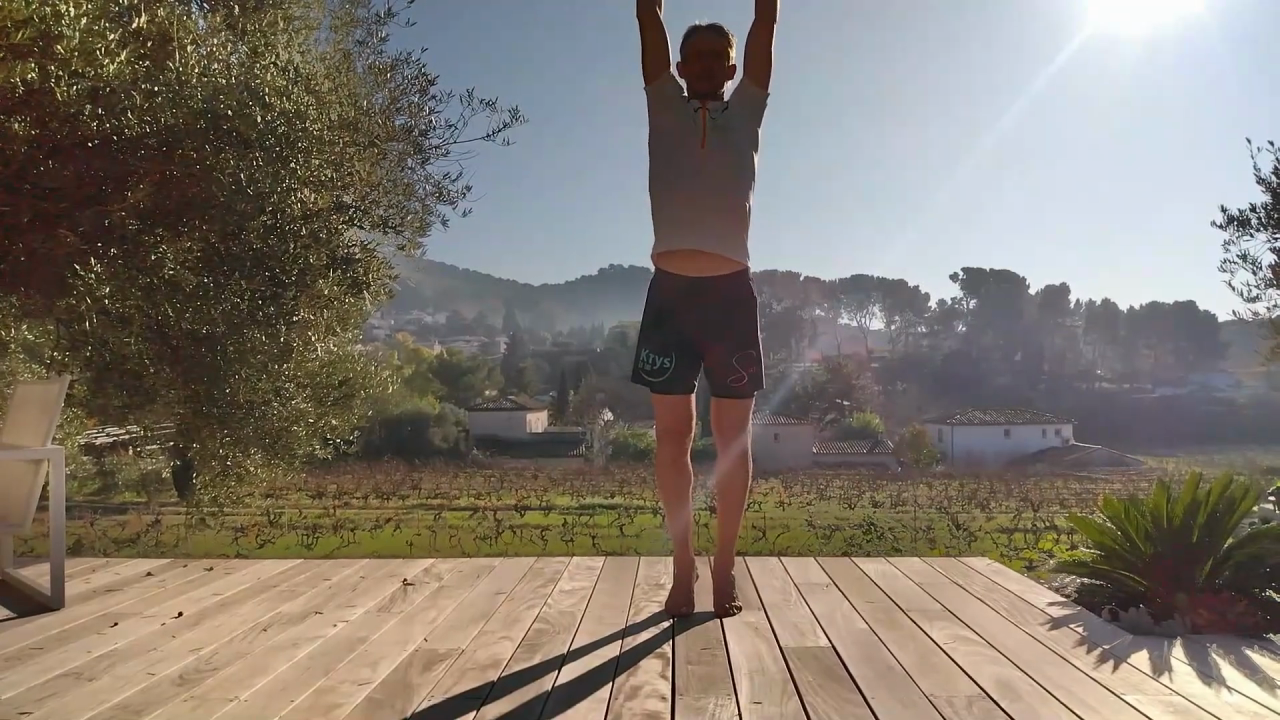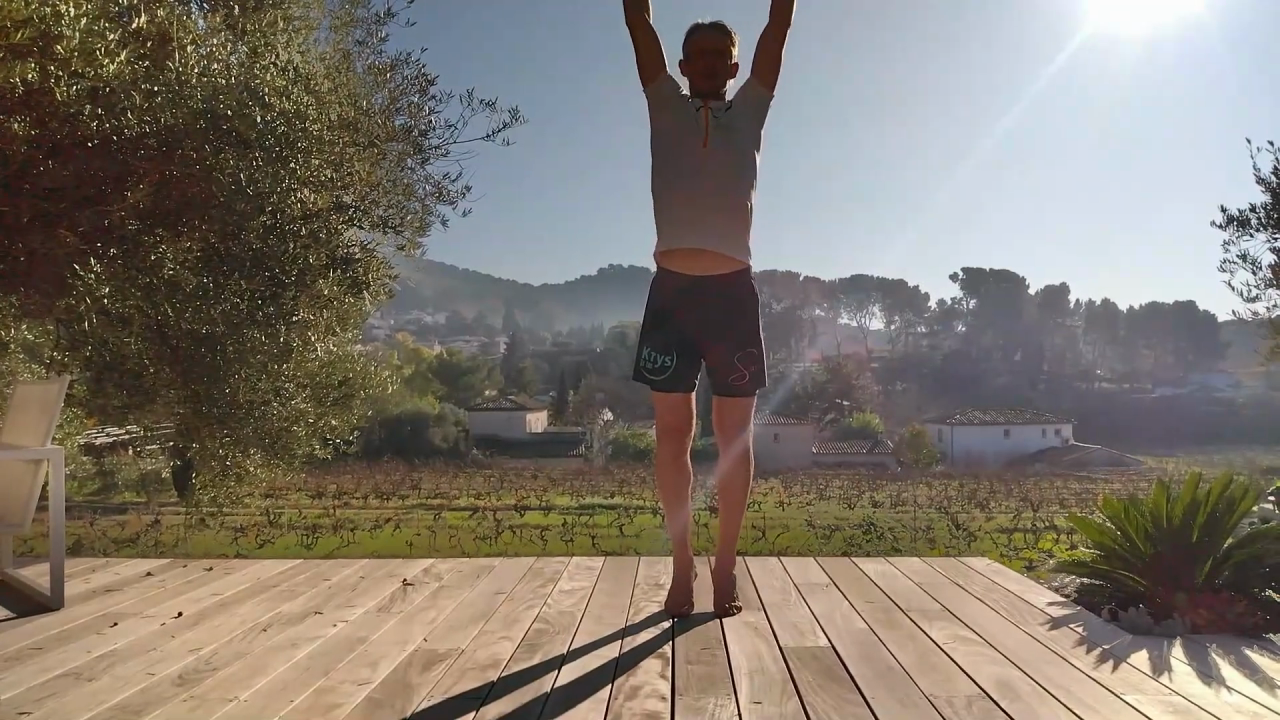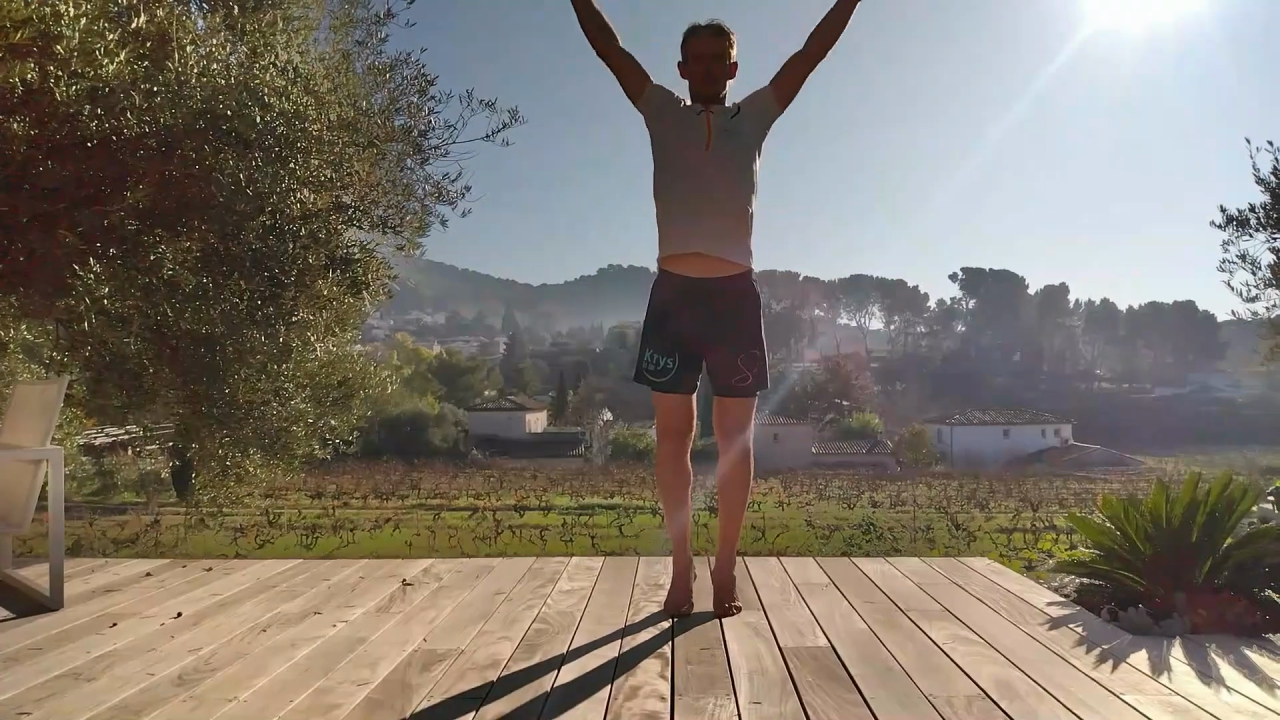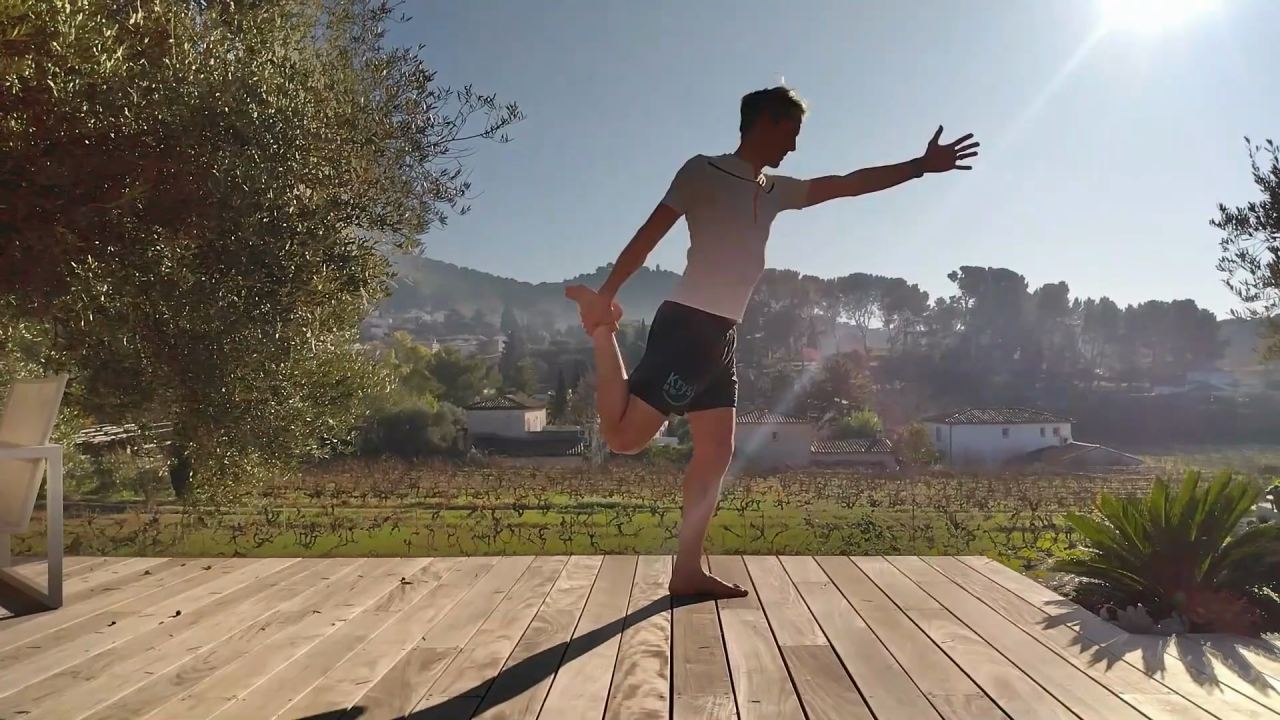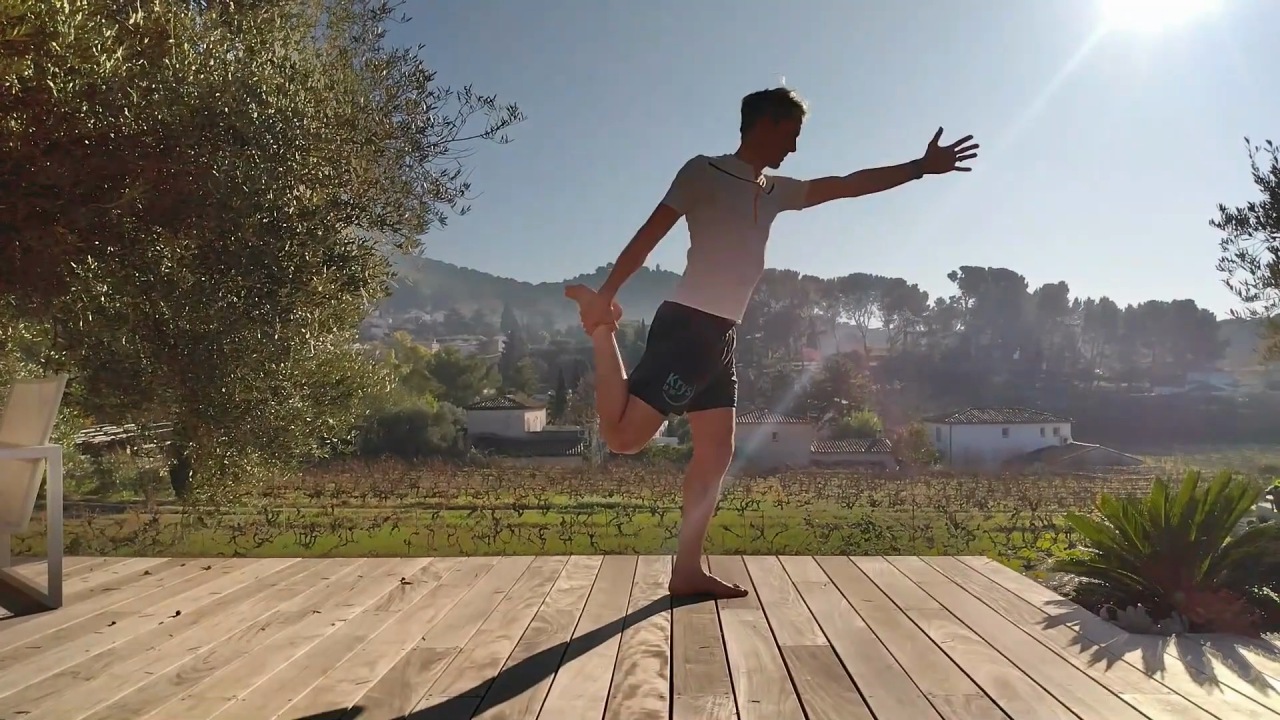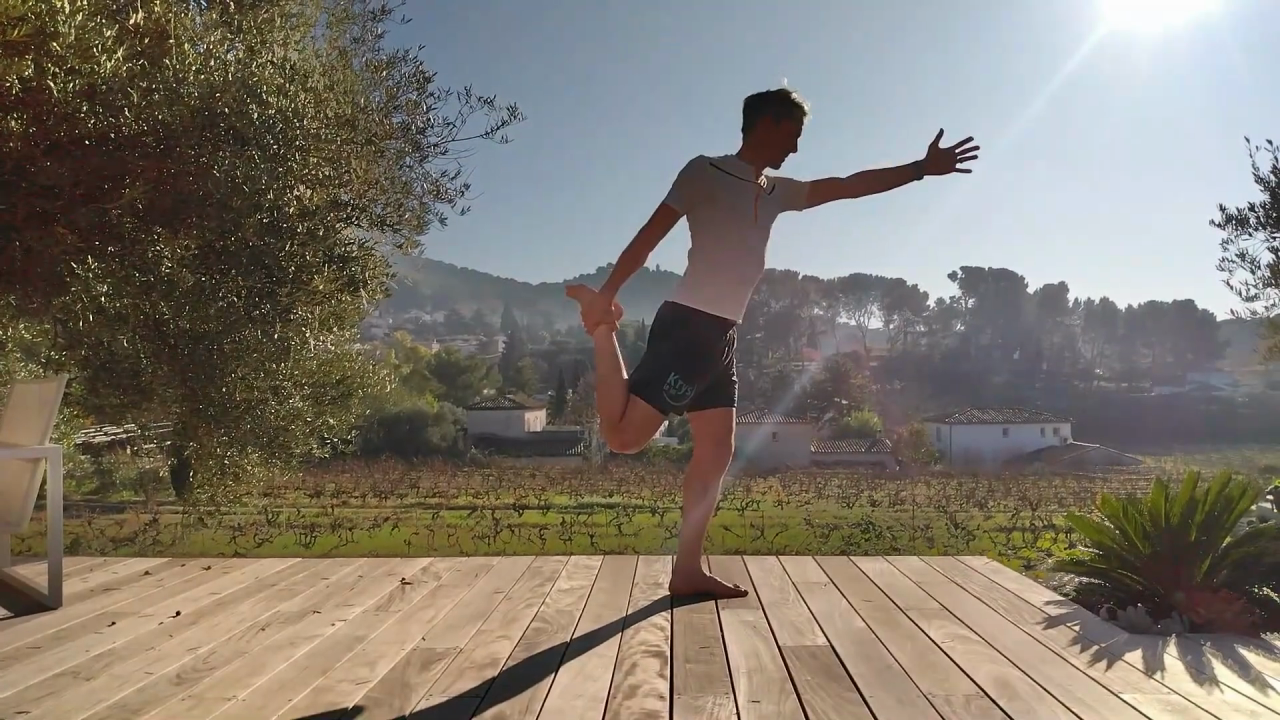
dt=0.5s
person 1, frame 1
left shoulder: (746, 111)
right shoulder: (664, 107)
left hip: (731, 291)
right hip: (670, 290)
left knee: (732, 439)
right knee: (672, 436)
left ankle: (724, 568)
right ankle: (683, 567)
person 1, frame 2
left shoulder: (748, 112)
right shoulder: (665, 107)
left hip: (732, 291)
right hip: (672, 290)
left knee: (734, 437)
right knee: (673, 433)
left ankle: (725, 568)
right ankle: (682, 567)
person 1, frame 3
left shoulder: (753, 118)
right shoulder: (662, 112)
left elbow: (812, 52)
left hip: (734, 294)
right hip: (673, 292)
left knee: (735, 437)
right knee: (673, 434)
left ankle: (725, 569)
right ankle: (681, 569)
person 1, frame 4
left shoulder: (775, 191)
right shoulder: (704, 172)
left elbow: (849, 184)
right elbow: (649, 234)
left wrist: (921, 166)
right wrist: (605, 297)
left hip: (720, 336)
right hip: (688, 326)
left knee: (716, 453)
right knee: (623, 435)
left ankle: (688, 570)
person 1, frame 5
left shoulder: (774, 191)
right shoulder: (704, 171)
left elbow: (850, 185)
right elbow: (648, 235)
left wrist: (921, 167)
right wrist: (605, 296)
left hip: (719, 335)
right hip: (687, 325)
left knee: (715, 453)
right knee: (622, 436)
left ankle: (687, 570)
person 1, frame 6
left shoulder: (776, 192)
right shoulder: (705, 172)
left elbow: (849, 185)
right elbow: (649, 235)
left wrist: (921, 169)
right wrist: (606, 297)
left hip: (720, 335)
right hip: (688, 326)
left knee: (715, 453)
right knee: (623, 435)
left ankle: (688, 570)
